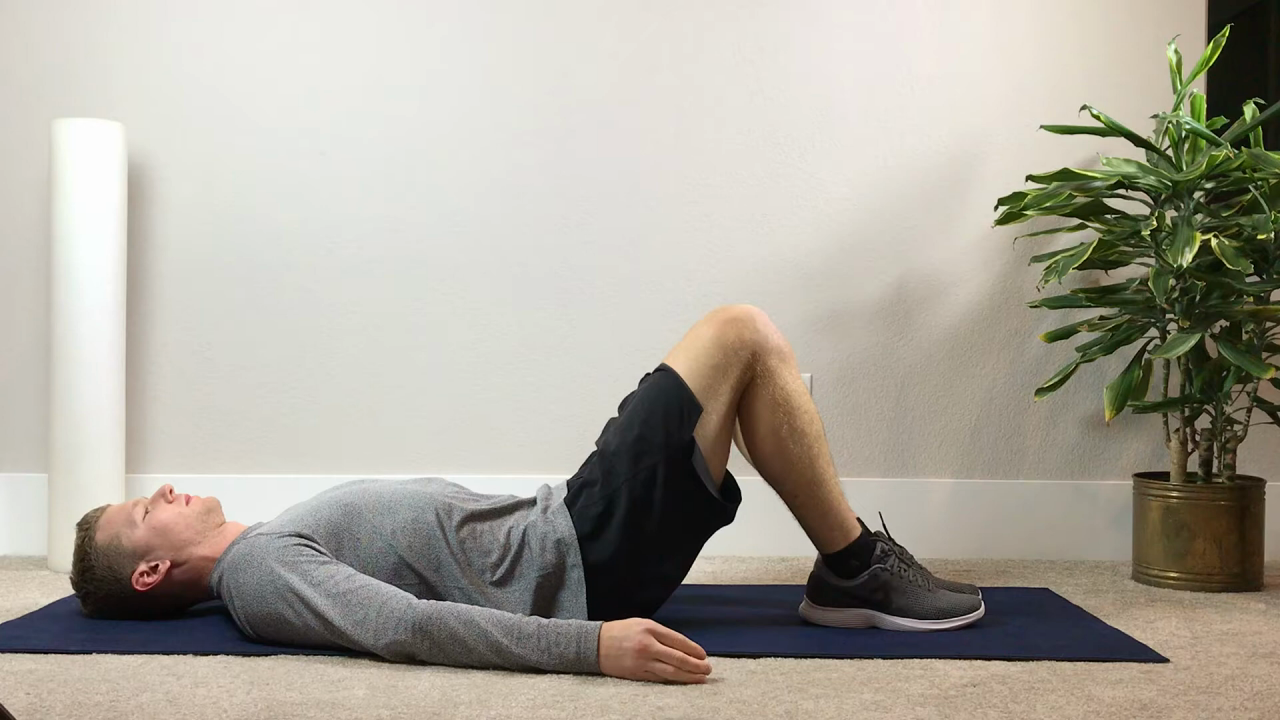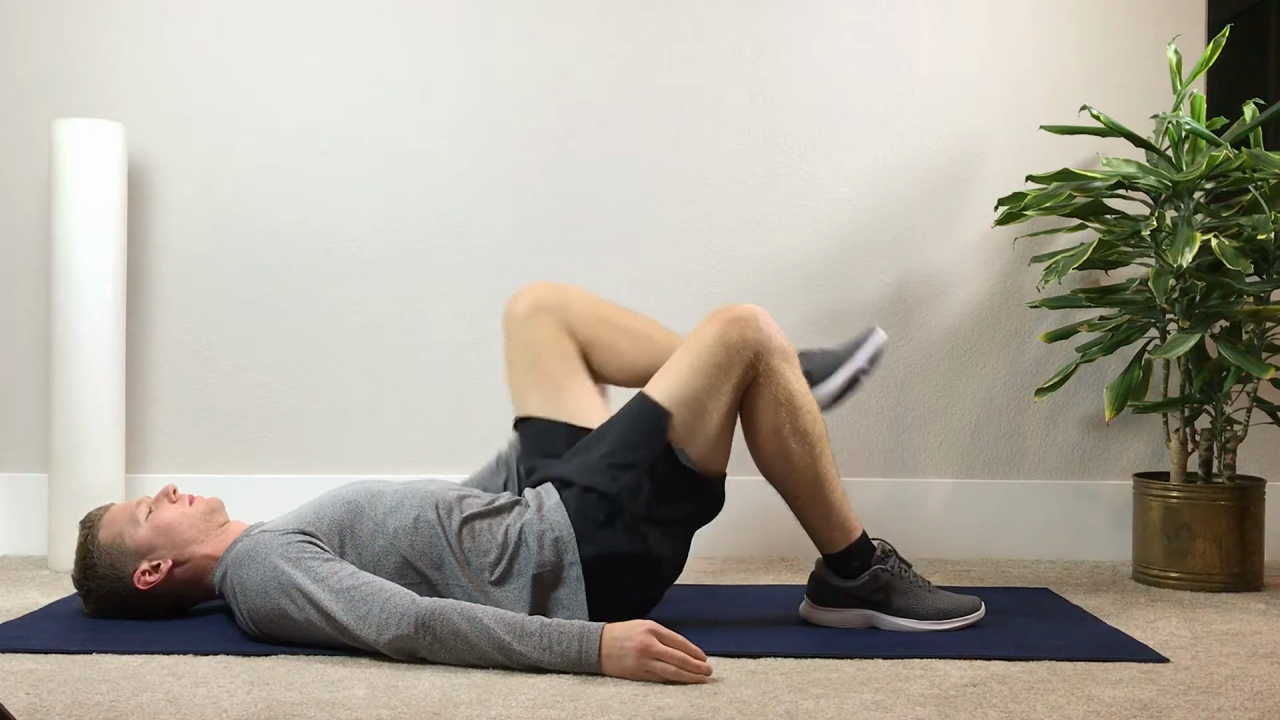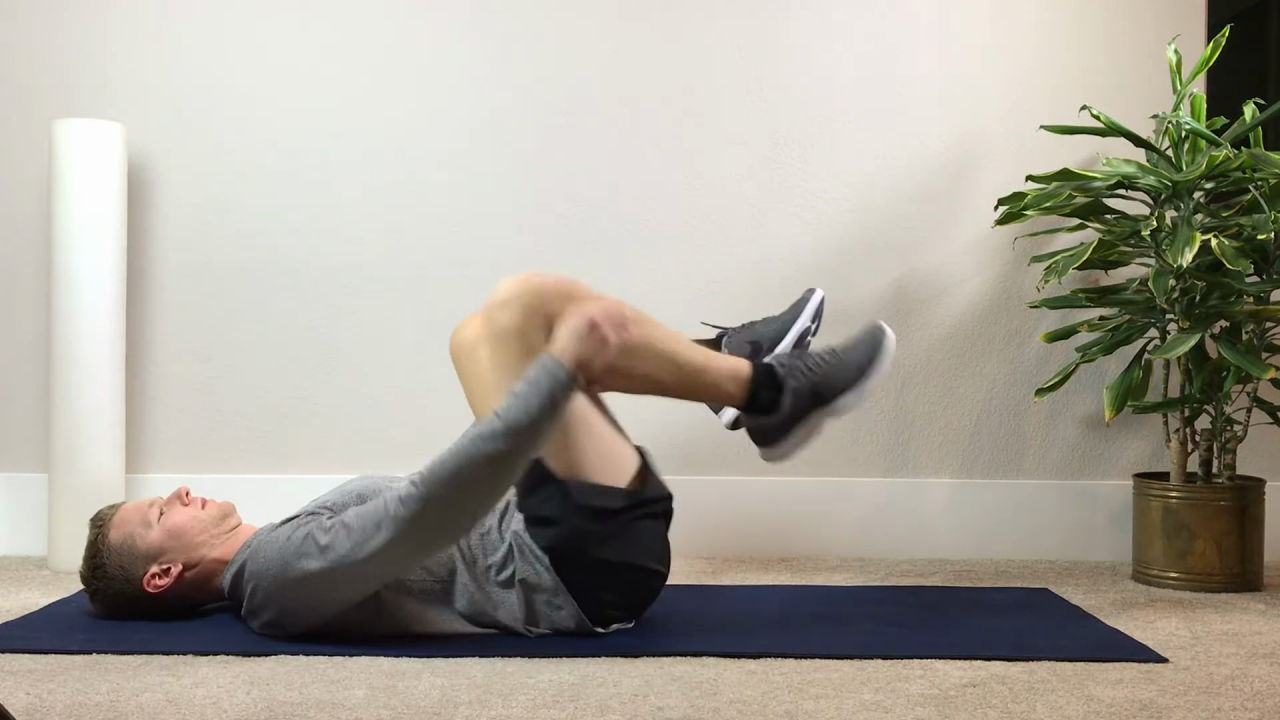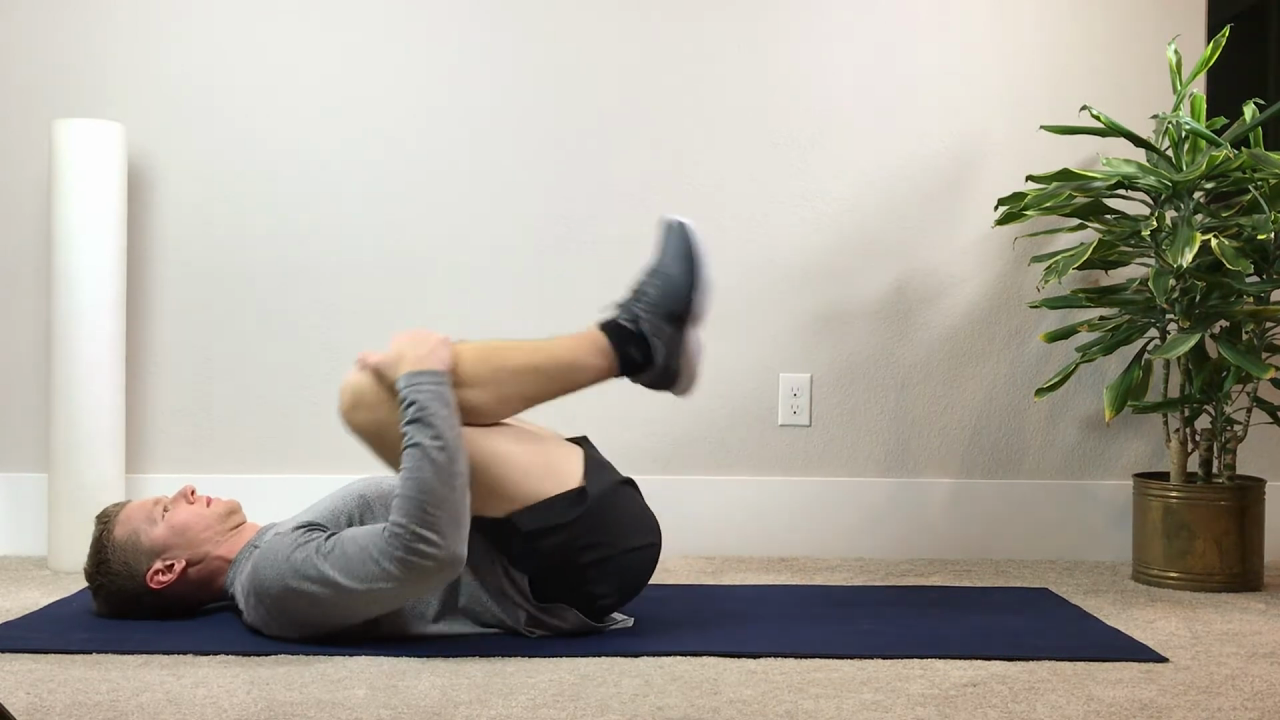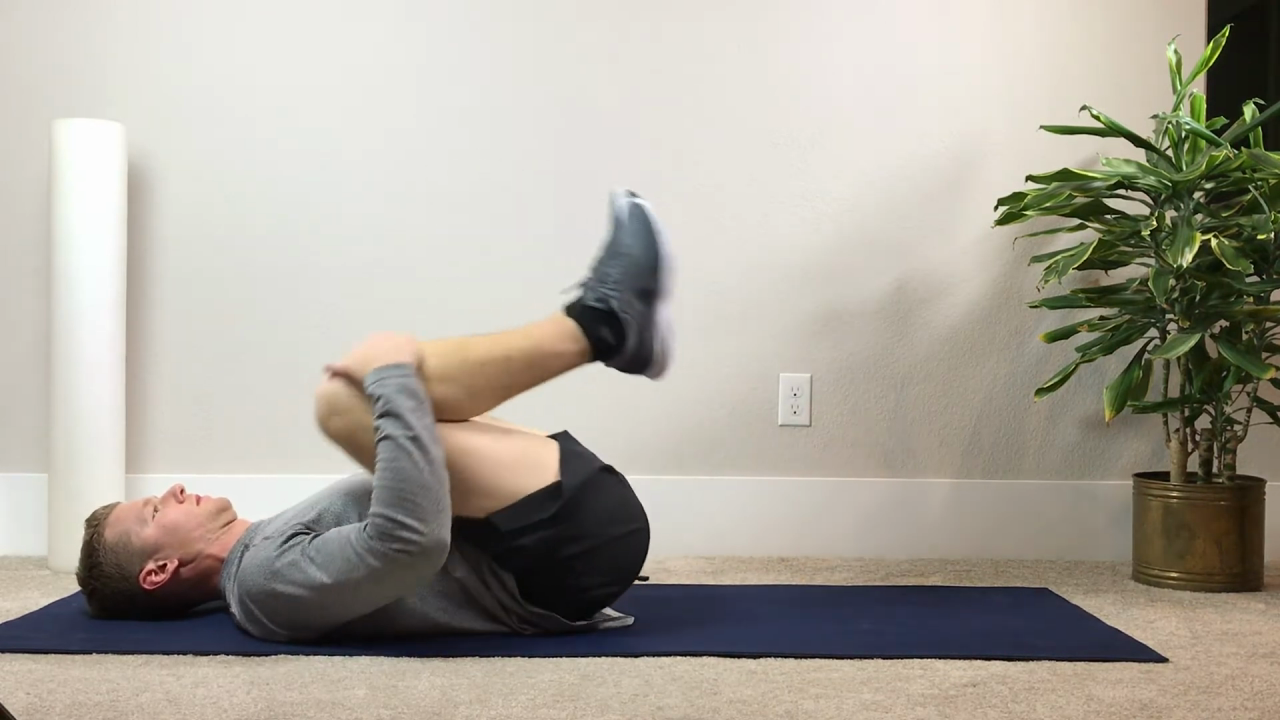
dt=1s
person 1, frame 1
left shoulder: (280, 544)
right shoulder: (260, 574)
right elbow: (405, 626)
right wrist: (590, 644)
left hip: (561, 527)
right hip: (586, 560)
left knee: (733, 345)
right knee: (741, 333)
left ankle: (853, 560)
right ankle: (857, 574)
person 1, frame 2
left shoulder: (282, 540)
right shoulder: (263, 575)
right elbow: (407, 625)
right wrist: (590, 643)
left hip: (551, 511)
right hip: (589, 552)
left knee: (538, 305)
right knee: (743, 329)
left ankle: (778, 400)
right ankle: (854, 575)
person 1, frame 3
left shoulder: (288, 546)
right shoulder: (281, 575)
left elbow: (447, 494)
right elbow: (430, 509)
left wrist: (539, 367)
right wrist: (558, 366)
left hip: (537, 537)
right hip: (592, 569)
left knee: (482, 335)
right knee: (521, 305)
left ankle: (735, 362)
right ankle: (771, 395)
person 1, frame 4
left shoulder: (295, 542)
right shoulder: (280, 580)
right elbow: (428, 551)
right wrist: (424, 383)
left hip: (584, 556)
right hip: (587, 561)
left ankle: (632, 343)
right ankle: (629, 343)
person 1, frame 5
left shoulder: (270, 544)
right shoulder: (271, 582)
right elbow: (410, 539)
right wrist: (392, 377)
left hip: (563, 560)
left ankle: (603, 326)
right ankle: (599, 328)
